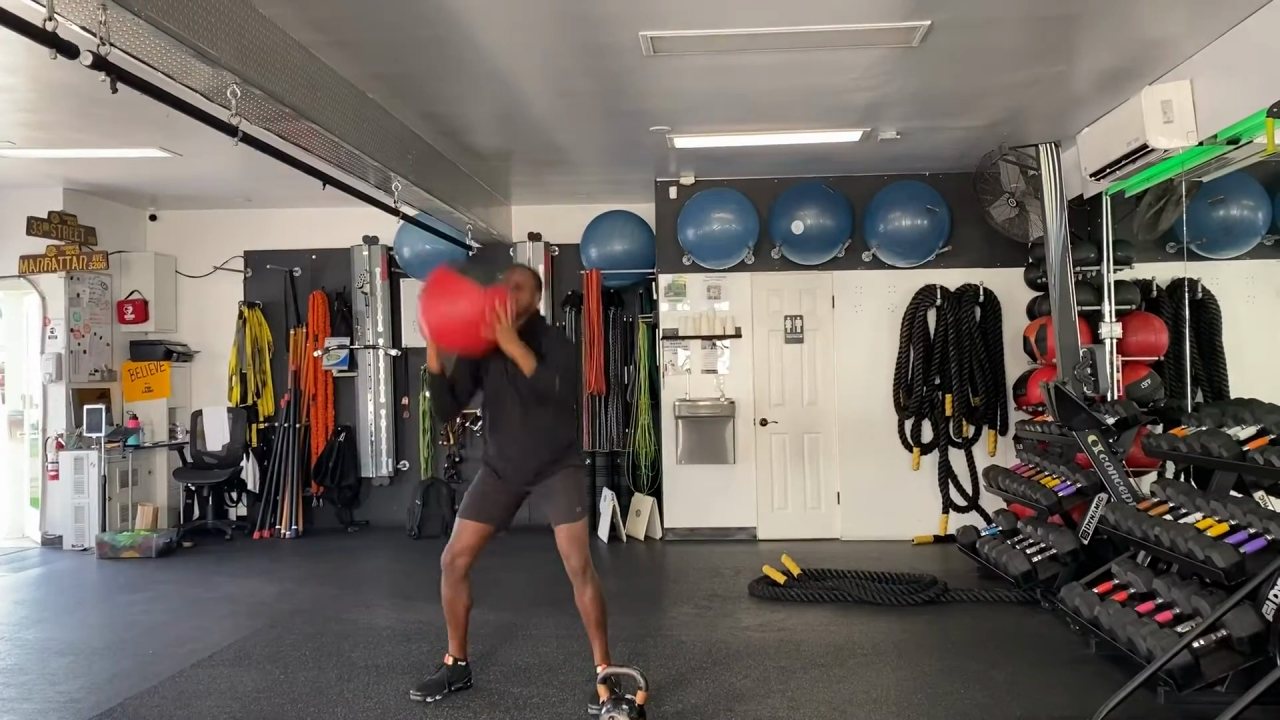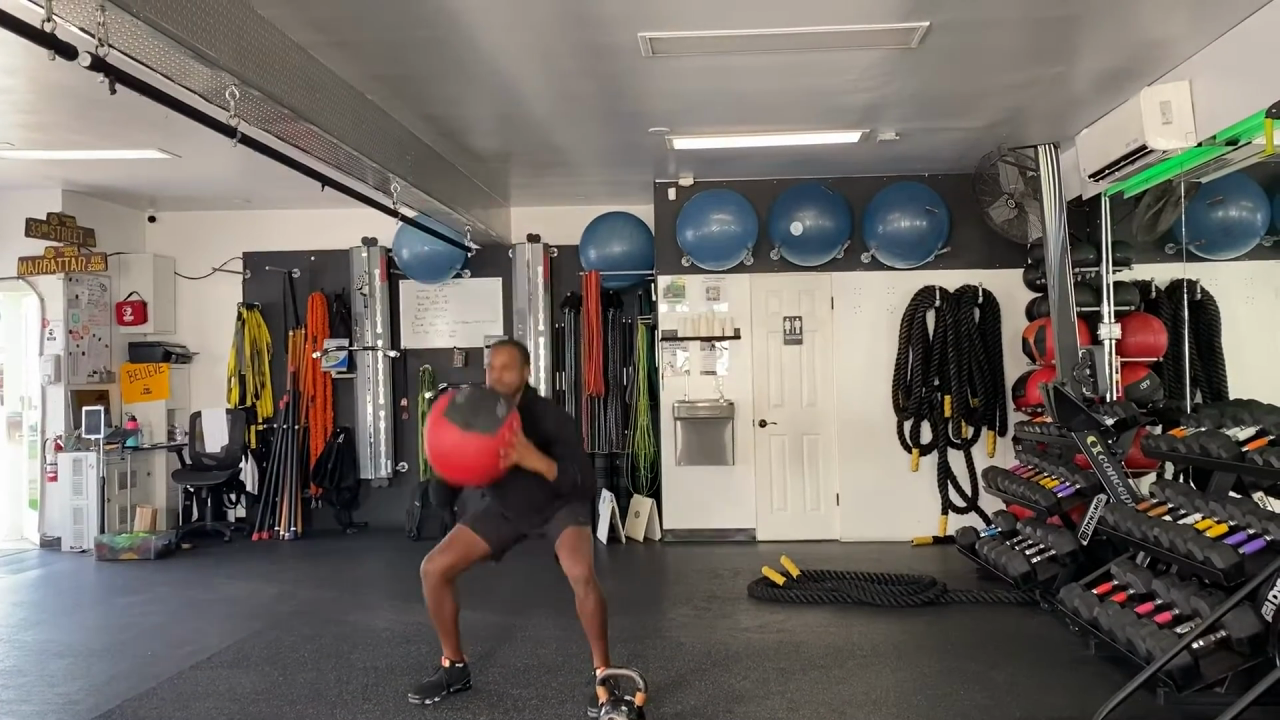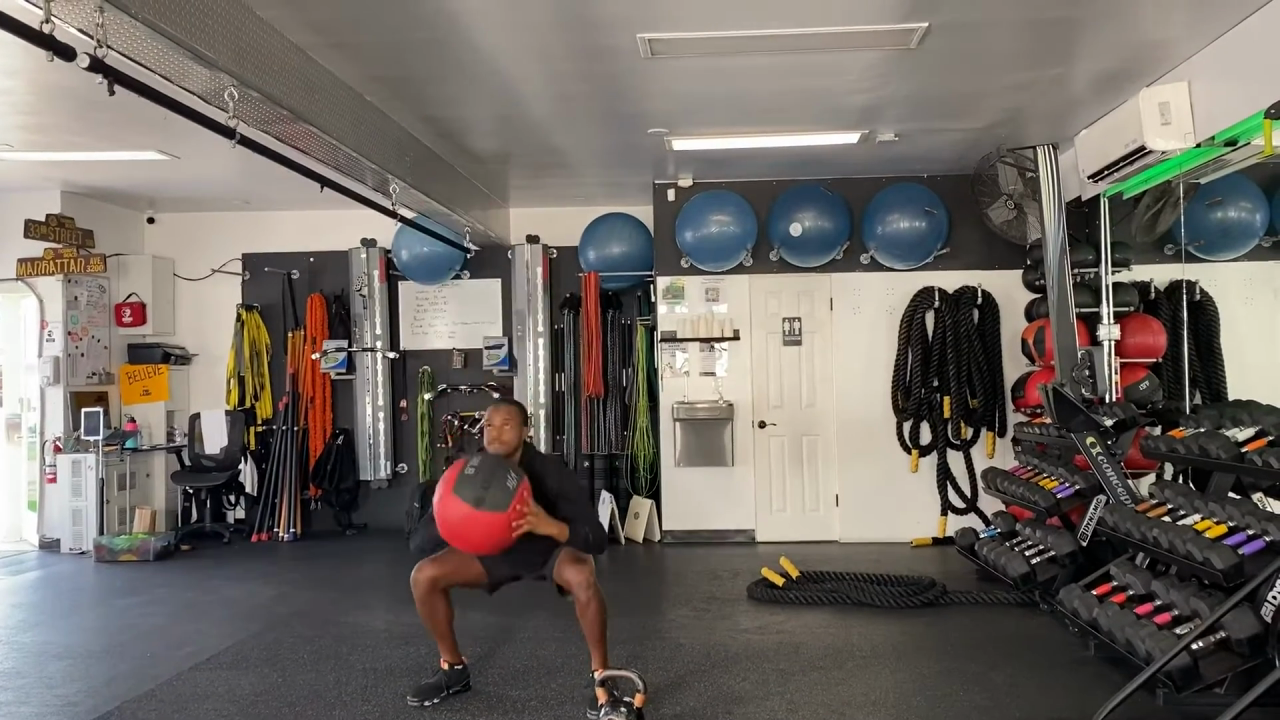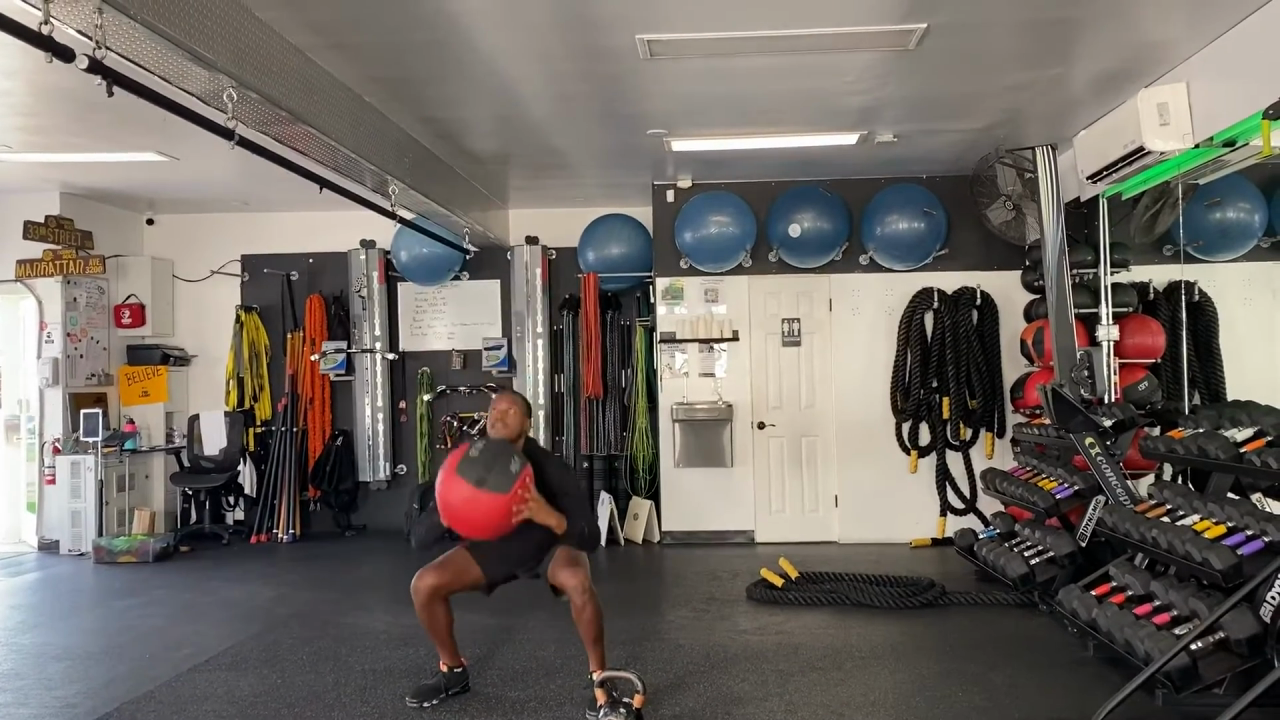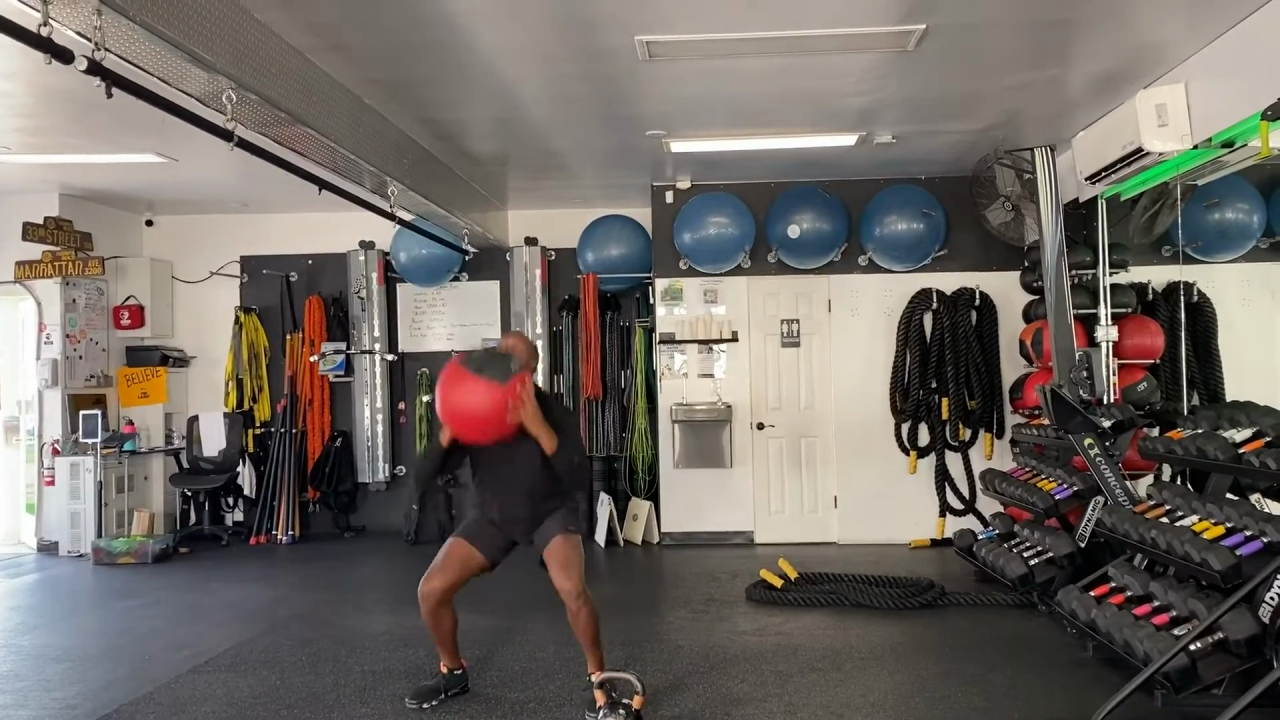
dt=0.2s
person 1, frame 1
left shoulder: (555, 344)
right shoulder: (481, 352)
left elbow: (563, 396)
right elbow: (445, 409)
left wrist: (514, 345)
right wrist: (434, 356)
left hip: (556, 465)
right hip: (500, 468)
left knee: (578, 565)
right knee: (453, 560)
left ankle: (604, 672)
right ankle: (456, 665)
person 1, frame 2
left shoulder: (551, 418)
left elbow: (584, 486)
left wrist: (533, 459)
left hip: (559, 506)
right hip: (503, 508)
left knee: (581, 574)
right knee: (433, 568)
left ankle: (602, 675)
right ankle: (454, 665)
person 1, frame 3
left shoulder: (552, 474)
left elbow: (595, 538)
left wrist: (548, 526)
left hip: (554, 547)
right hip: (499, 551)
left knee: (581, 580)
right knee: (424, 576)
right ankle: (452, 668)
person 1, frame 4
left shoulder: (551, 469)
left elbow: (590, 537)
left wrist: (548, 516)
left hip: (550, 546)
right hip: (494, 549)
left knee: (578, 584)
right knee: (424, 584)
right ankle: (452, 670)
person 1, frame 5
left shoulder: (551, 411)
left elbow: (580, 478)
right elbow: (422, 480)
left wrist: (540, 428)
right wrist: (446, 437)
left hip: (551, 512)
right hip: (492, 517)
left knee: (572, 589)
right knee: (431, 590)
left ankle: (600, 679)
right ankle: (452, 671)
